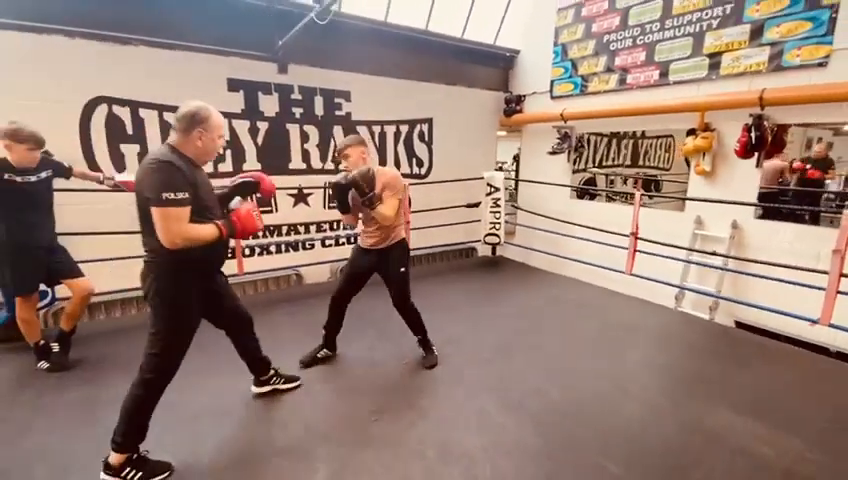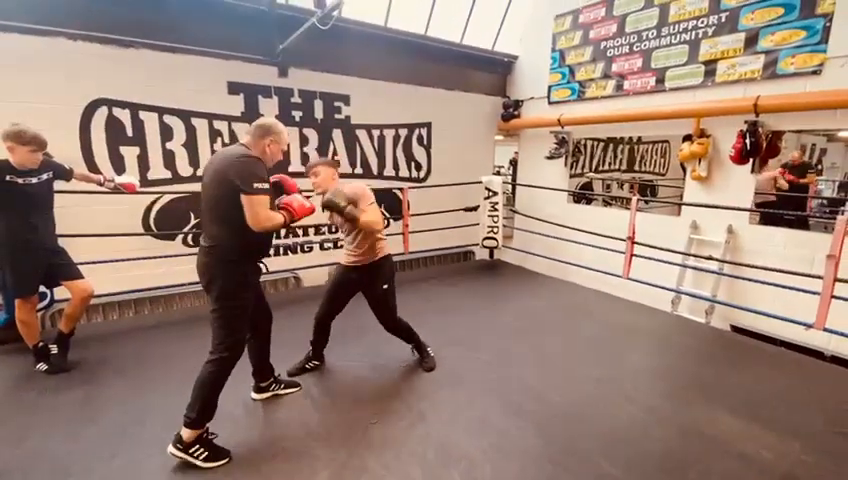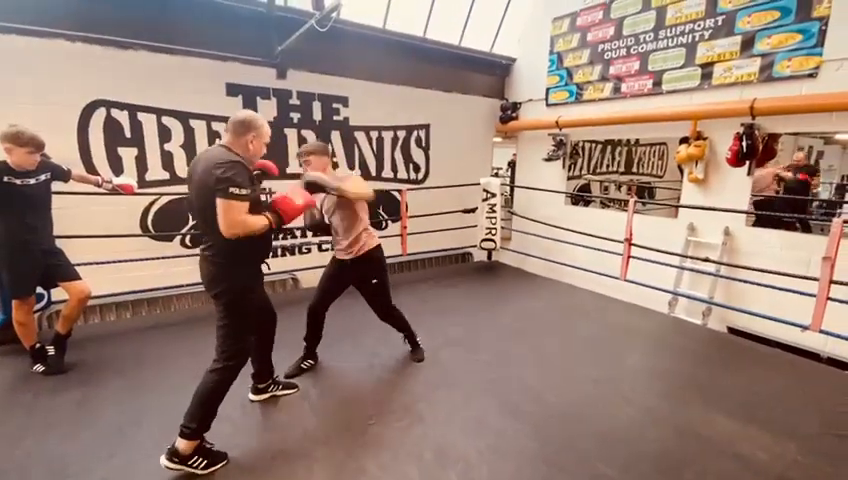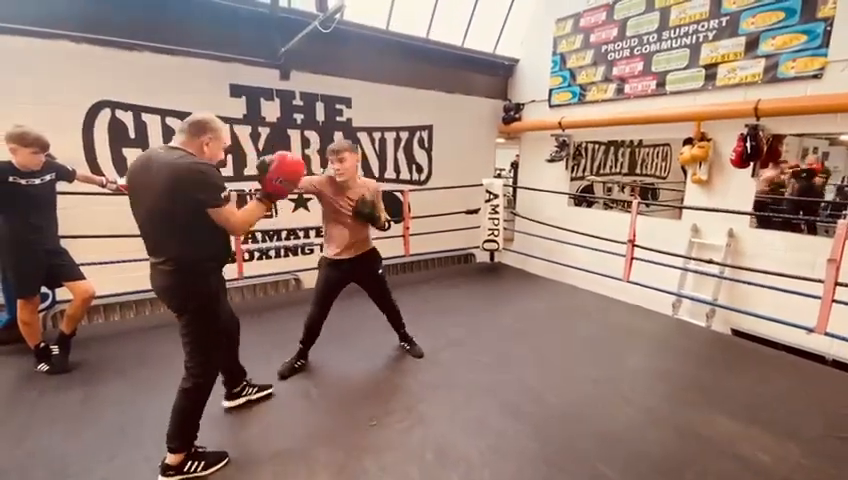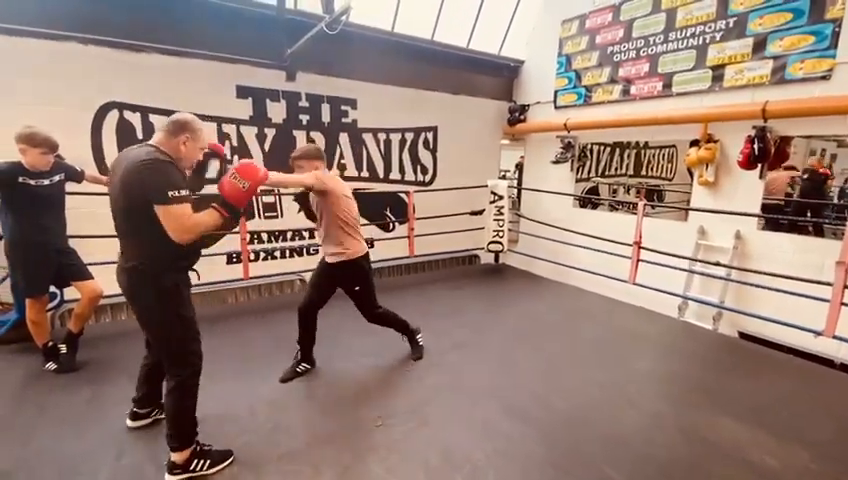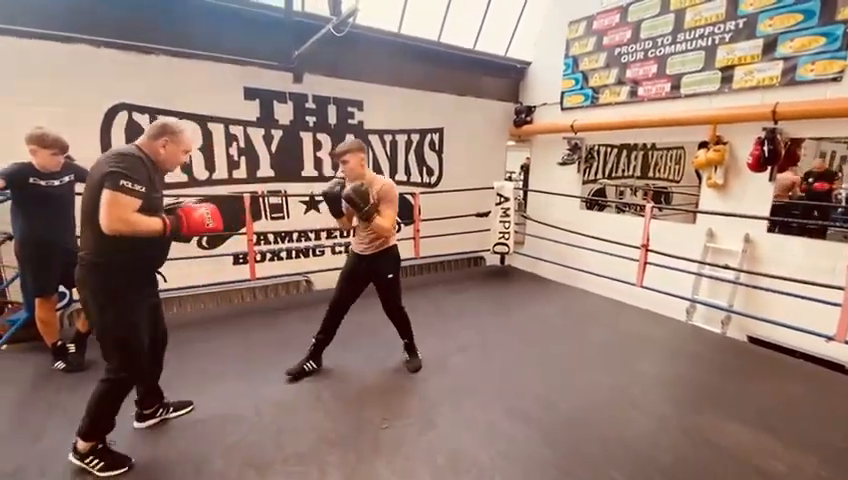
dt=0.4s
person 1, frame 1
left shoulder: (189, 165)
right shoulder: (165, 170)
right elbow: (173, 236)
left wrist: (229, 197)
right wrist: (228, 227)
left hip: (204, 274)
right hip: (174, 282)
left knee: (240, 323)
right knee: (160, 367)
left ankle: (265, 376)
person 1, frame 2
left shoulder: (223, 158)
right shoulder: (251, 166)
right elbow: (259, 221)
left wrist: (270, 191)
right wrist: (289, 212)
left hip: (220, 258)
right hip: (228, 266)
left knee: (260, 319)
right knee: (227, 348)
left ankle: (264, 380)
right ankle: (189, 435)
person 1, frame 3
left shoulder: (207, 159)
right shoulder: (231, 168)
right elbow: (233, 226)
left wrist: (255, 176)
right wrist: (276, 215)
left hip: (231, 266)
right hip: (232, 270)
left knee: (264, 320)
right knee: (231, 355)
left ankle: (263, 382)
right ankle: (184, 447)
person 1, frame 4
left shoulder: (142, 163)
right shoulder: (195, 171)
right elbow: (239, 224)
right wrist: (270, 193)
left hip: (171, 271)
right hip: (194, 279)
left knee: (226, 328)
right knee: (202, 365)
left ankle: (238, 387)
person 1, frame 5
left shoulder: (134, 157)
right shoulder: (159, 168)
right elbow: (182, 231)
right wrist: (229, 205)
left hip: (143, 272)
right hip: (157, 278)
left knee: (163, 345)
right knee: (185, 359)
left ankle: (144, 407)
person 1, frame 6
left shoulder: (139, 165)
right shoulder: (126, 164)
right elbow: (114, 222)
left wrist: (175, 216)
right wrist: (173, 225)
left hip: (136, 274)
right hip: (110, 278)
left knee: (154, 341)
right knee: (124, 362)
left ankle: (149, 406)
right ankle: (87, 445)
person 2, frame 1
left shoulder: (47, 164)
left elbow: (76, 171)
left wrist: (106, 179)
left hip: (49, 244)
left knee: (84, 289)
right knee: (26, 301)
left ankle: (60, 343)
right ankle: (41, 351)
person 2, frame 2
left shoulder: (48, 167)
left elbow: (76, 174)
left wrist: (107, 182)
left hip: (49, 247)
left knee: (84, 291)
right knee: (25, 303)
left ankle: (59, 344)
right ankle: (40, 354)
person 2, frame 3
left shoulder: (46, 167)
left elbow: (74, 175)
left wrist: (103, 182)
left hip: (47, 248)
left knee: (82, 292)
right knee: (23, 304)
left ankle: (57, 345)
right ankle: (37, 355)
person 2, frame 4
left shoulder: (51, 168)
left elbow: (78, 175)
left wrist: (105, 183)
left hip: (51, 247)
left knee: (85, 292)
right knee: (27, 303)
left ankle: (61, 344)
right ankle: (41, 354)
person 2, frame 5
left shoulder: (60, 168)
left elbow: (87, 176)
left wrist: (112, 182)
left hip: (59, 247)
right hip: (26, 250)
left knee: (93, 291)
right knee: (37, 302)
left ankle: (69, 343)
right ankle: (50, 353)
person 2, frame 6
left shoulder: (70, 169)
right shoulder: (21, 172)
left hip: (68, 247)
right hip: (35, 250)
right knee: (45, 301)
left ankle: (77, 342)
right ankle: (58, 352)
person 3, frame 1
left shoulder: (389, 176)
right shoulder: (354, 184)
left elbow: (387, 218)
right elbow: (349, 223)
left wrist: (367, 193)
right wrist: (341, 200)
left hip: (393, 247)
right hip: (365, 248)
left knee: (402, 303)
right knee: (339, 297)
left ankle: (426, 345)
right ankle: (327, 345)
person 3, frame 2
left shoulder: (356, 190)
right shoulder: (332, 202)
left elbow: (376, 224)
left wrist: (344, 211)
left hip: (377, 263)
right hip: (349, 266)
left knee: (389, 320)
right knee: (323, 315)
left ankle: (421, 349)
right ankle: (315, 356)
person 3, frame 3
left shoulder: (344, 178)
right shoulder: (321, 194)
left elbow: (367, 194)
left wrist: (327, 185)
right wrist: (316, 223)
left hip: (367, 256)
right hip: (342, 258)
left knee: (384, 309)
right knee: (315, 307)
left ankle: (411, 338)
right ankle: (309, 355)
person 3, frame 4
left shoulder: (371, 187)
right shoulder: (324, 183)
left elbow: (382, 222)
left wrist: (372, 216)
left hip: (365, 256)
right hip: (334, 261)
left knee: (386, 302)
right knee: (317, 313)
left ankle: (405, 337)
right ankle: (301, 355)
person 3, frame 5
left shoulder: (326, 180)
right shoulder: (324, 187)
left elbow: (285, 181)
right wrist: (313, 210)
left hip: (353, 261)
right hip: (330, 261)
left knee: (371, 311)
right knee: (306, 309)
left ankle: (411, 333)
right ankle: (305, 358)
person 3, frame 6
left shoulder: (385, 187)
right shoulder: (349, 186)
left elbow: (387, 230)
right elbow: (346, 225)
left wrist: (365, 209)
right wrist: (335, 206)
left hip: (384, 255)
right hip: (358, 255)
left knee: (393, 307)
right knee: (337, 306)
left ankle: (411, 350)
right ankle: (313, 357)
